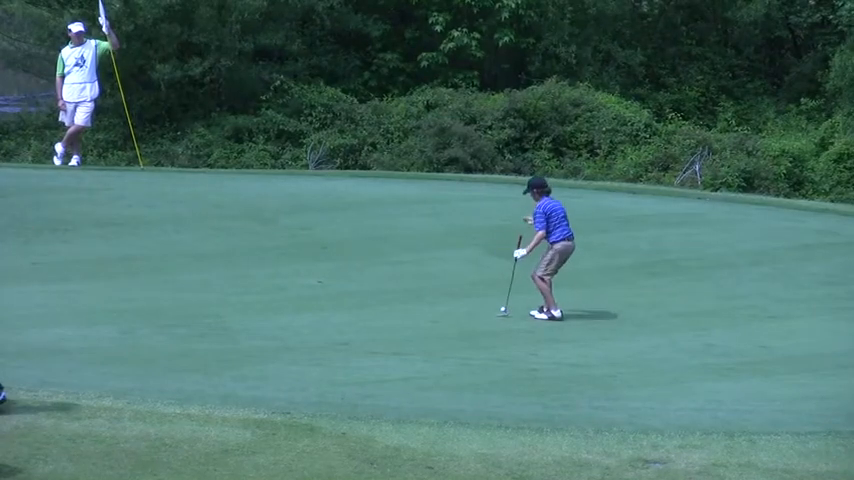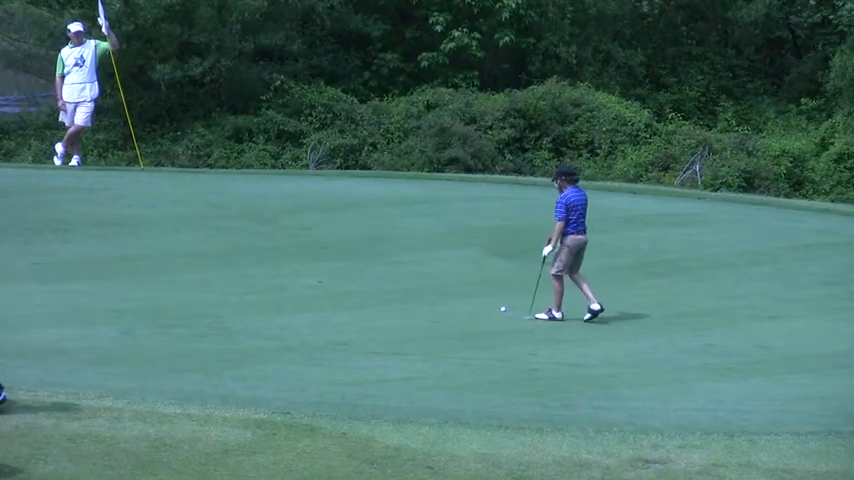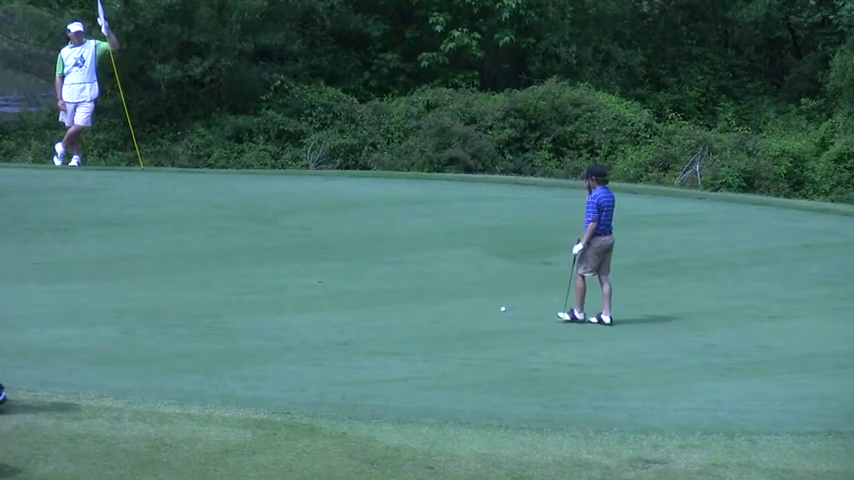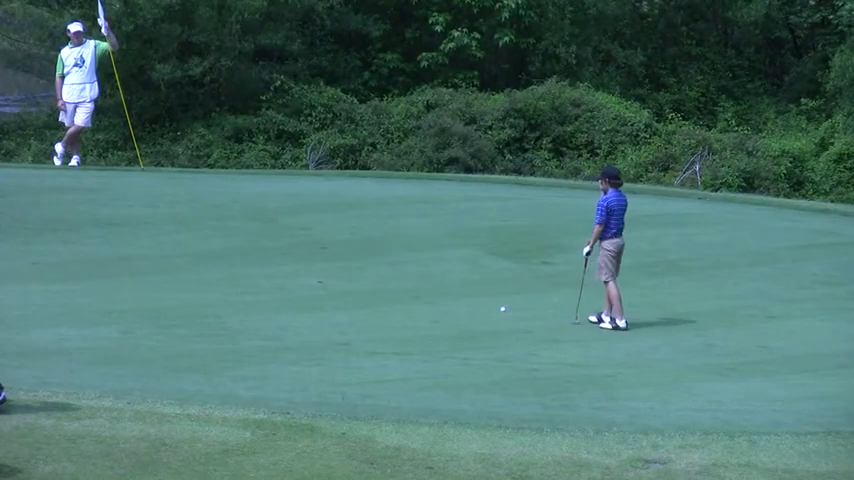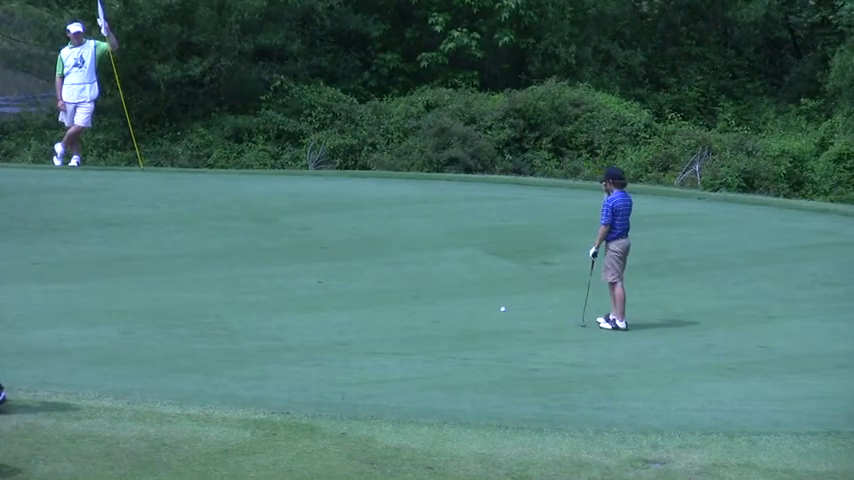
dt=0.4s
person 1, frame 1
left shoulder: (540, 207)
right shoulder: (556, 203)
left elbow: (541, 234)
left wrist: (526, 250)
right wrist: (535, 221)
left hip: (558, 245)
right hip: (569, 243)
left knee: (538, 276)
right knee: (546, 275)
left ankle: (554, 311)
right ankle: (547, 307)
person 1, frame 2
left shoulder: (563, 198)
right shoulder: (582, 193)
left elbow: (560, 223)
left wrist: (551, 244)
right wrist: (560, 190)
left hip: (569, 239)
right hip: (582, 237)
left knee: (557, 274)
right knee: (574, 274)
left ankle: (555, 312)
right ankle: (594, 304)
person 1, frame 3
left shoulder: (594, 197)
right shoulder: (610, 195)
left elbow: (592, 224)
left wrist: (582, 243)
right wrist: (588, 190)
left hip: (597, 240)
right hip: (609, 238)
left knee: (580, 274)
right knee: (604, 277)
left ankle: (577, 312)
right ankle: (606, 315)
person 1, frame 4
left shoulder: (605, 200)
right shoulder: (623, 198)
left elbow: (599, 226)
left wrist: (590, 245)
right wrist: (603, 192)
left hip: (608, 243)
right hip: (618, 240)
left knee: (609, 281)
right knee: (610, 279)
left ankle: (620, 320)
right ankle: (606, 315)
person 1, frame 5
left shoulder: (610, 201)
right shoulder: (627, 198)
left elbow: (605, 227)
left wrist: (595, 247)
right wrist: (607, 193)
left hip: (614, 243)
right hip: (624, 241)
left knee: (616, 282)
right knee: (614, 280)
left ankle: (620, 321)
right ankle: (614, 315)
person 2, frame 1
left shoulder: (94, 46)
right shoulder: (64, 52)
left elbow: (114, 46)
right elbow: (59, 77)
left wrist: (108, 31)
right wrist: (59, 98)
left hip: (87, 96)
right hip: (68, 97)
left knee: (80, 126)
right knee: (72, 128)
left ankle: (62, 146)
right ankle: (76, 156)
person 2, frame 2
left shoulder: (93, 46)
right shoulder: (64, 52)
left elbow: (114, 46)
right elbow: (59, 77)
left wrist: (107, 31)
right wrist: (59, 98)
left hip: (86, 97)
right hip: (68, 97)
left knee: (80, 126)
right knee: (72, 128)
left ankle: (62, 146)
right ankle: (76, 156)
person 2, frame 3
left shoulder: (93, 46)
right shoulder: (64, 52)
left elbow: (114, 46)
right elbow: (59, 77)
left wrist: (107, 32)
right wrist: (59, 98)
left hip: (86, 97)
right hip: (68, 97)
left knee: (80, 126)
right knee: (72, 128)
left ankle: (62, 146)
right ankle: (76, 156)
person 2, frame 4
left shoulder: (93, 46)
right shoulder: (64, 52)
left elbow: (114, 47)
right elbow: (59, 77)
left wrist: (107, 32)
right wrist: (59, 99)
left hip: (86, 97)
right hip: (68, 97)
left knee: (79, 127)
right knee: (72, 128)
left ankle: (61, 147)
right ankle: (76, 156)
person 2, frame 5
left shoulder: (93, 46)
right shoulder: (64, 53)
left elbow: (114, 47)
right elbow: (59, 77)
left wrist: (107, 32)
right wrist: (59, 99)
left hip: (86, 97)
right hip: (68, 97)
left knee: (79, 127)
right knee: (71, 128)
left ankle: (61, 147)
right ankle: (76, 156)
